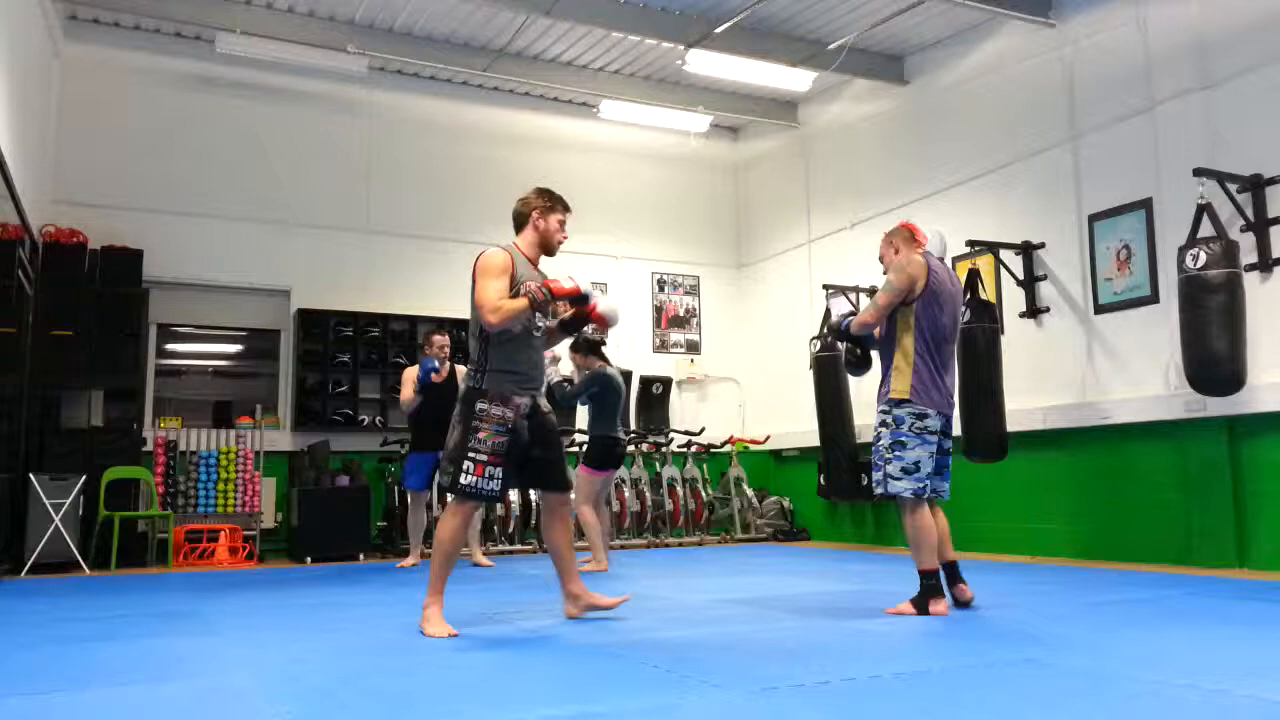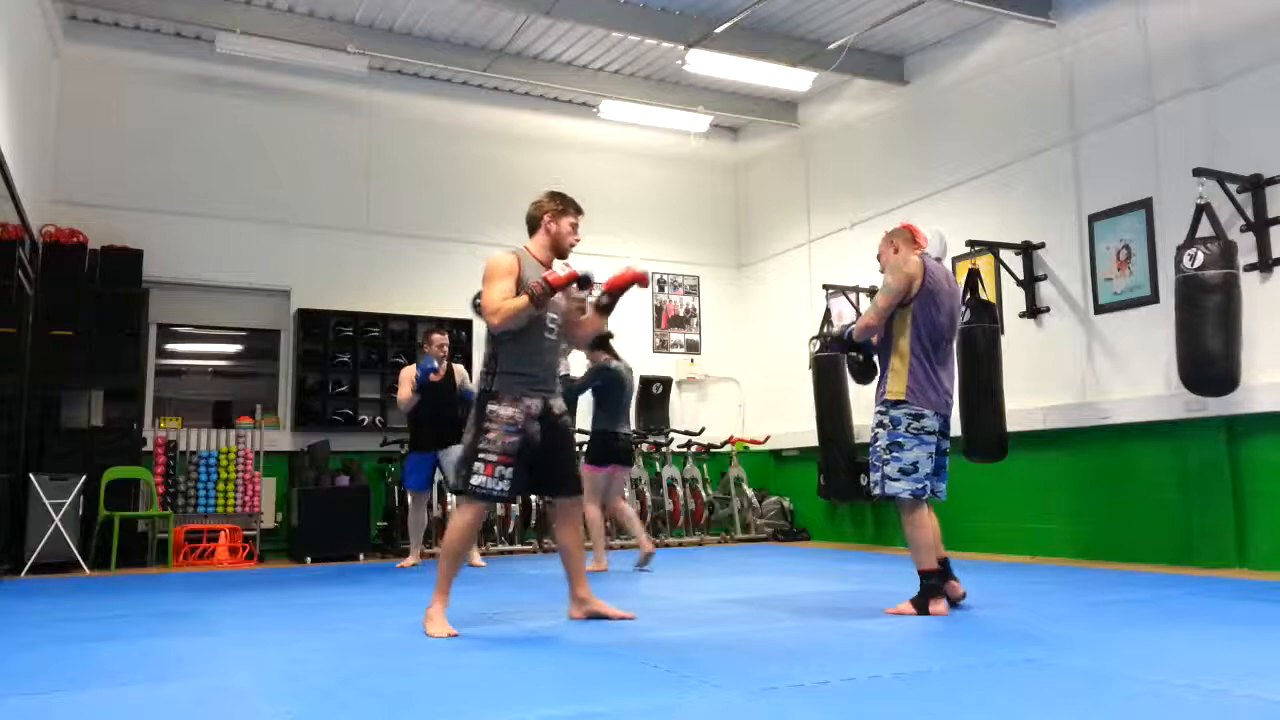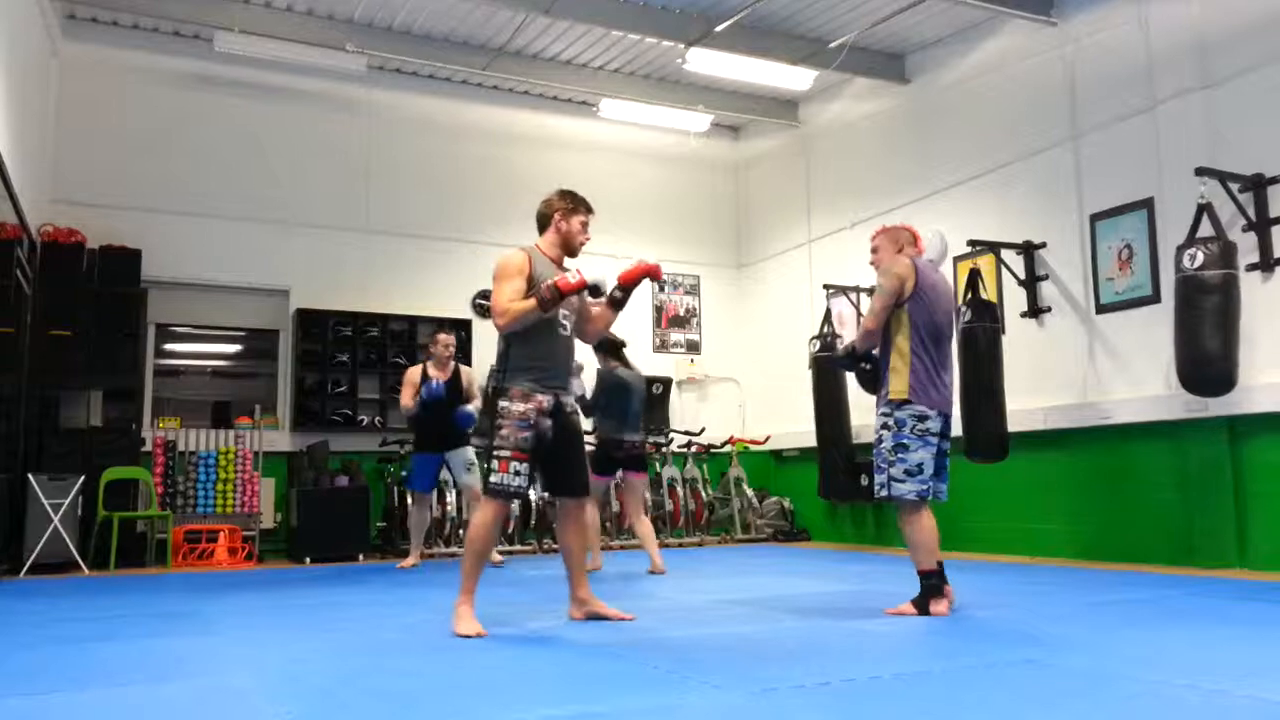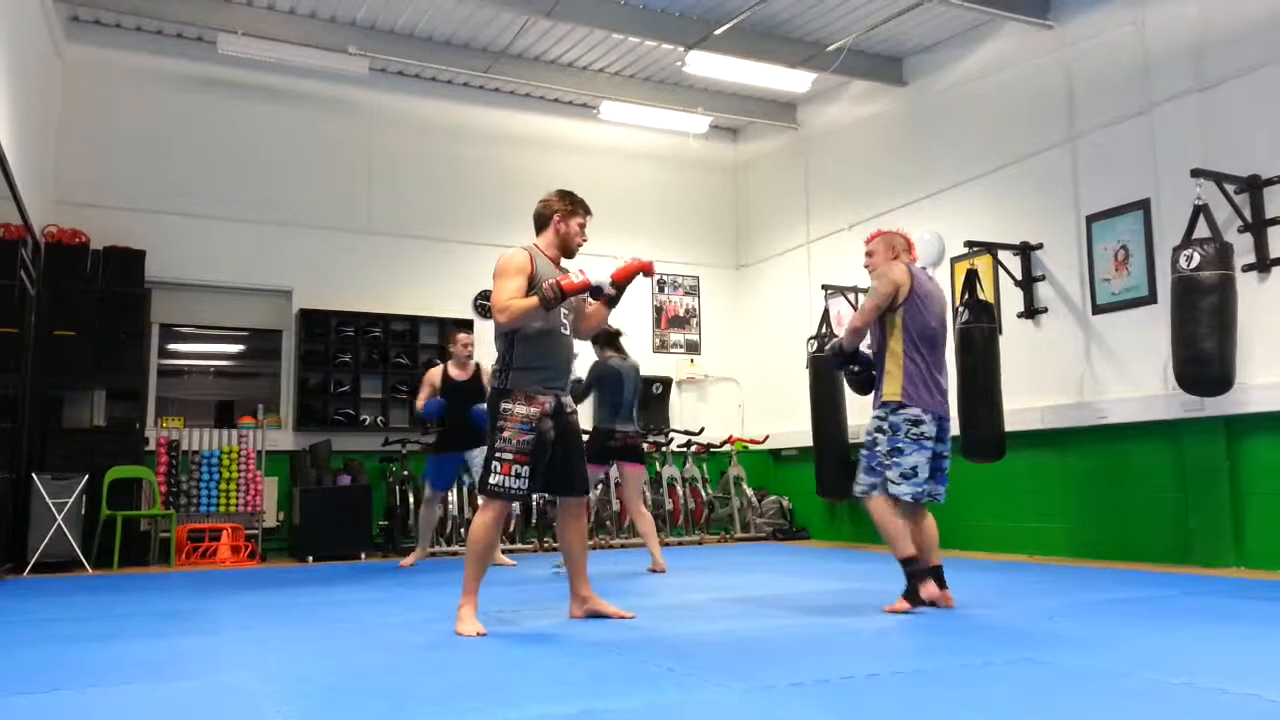
dt=0.2s
person 1, frame 1
left shoulder: (540, 274)
right shoulder: (497, 258)
right elbow: (494, 317)
left wrist: (576, 321)
right wrist: (548, 294)
left hip: (531, 401)
right hip: (492, 399)
left knee: (557, 494)
right knee: (466, 501)
left ankle: (575, 595)
right ankle: (432, 607)
person 1, frame 2
left shoulder: (558, 278)
right shoulder: (508, 262)
left elbow: (577, 337)
right elbow: (496, 318)
left wrist: (610, 297)
right wrist: (545, 289)
left hip: (548, 403)
right hip: (505, 400)
left knee: (569, 499)
right knee: (476, 502)
left ankle: (581, 598)
right ankle: (437, 605)
person 1, frame 3
left shoulder: (568, 276)
right shoulder: (519, 260)
left elbow: (590, 332)
right elbow: (503, 318)
left wrist: (623, 290)
right wrist: (555, 292)
left hip: (559, 400)
right hip: (518, 395)
left knee: (574, 499)
right knee: (497, 498)
left ankle: (581, 599)
right ankle: (465, 604)
person 1, frame 4
left shoulder: (563, 272)
right shoulder: (518, 259)
left elbow: (588, 326)
right elbow: (503, 314)
left wrist: (619, 284)
right wrist: (558, 291)
left hip: (557, 400)
right hip: (519, 398)
left knee: (574, 498)
right knee: (499, 500)
left ankle: (582, 597)
right ankle: (467, 606)
person 2, frame 1
left shoulder: (910, 264)
right shoulder: (947, 277)
left elbow: (868, 319)
left wrist: (845, 325)
right wrist: (873, 337)
left hip: (908, 398)
right hip: (936, 400)
left knee: (910, 497)
right knee: (925, 496)
left ankle: (930, 594)
right ankle: (955, 581)
person 2, frame 2
left shoulder: (907, 264)
right shoulder: (945, 277)
left elbow: (871, 322)
left wrist: (851, 338)
right wrist: (873, 344)
left hip: (905, 398)
right hip: (935, 399)
left knee: (908, 498)
right knee: (917, 496)
left ankle: (931, 594)
right ankle: (946, 577)
person 2, frame 3
left shoulder: (900, 267)
right shoulder: (937, 279)
left elbow: (871, 325)
left wrist: (855, 353)
right wrist: (873, 359)
left hip: (907, 399)
right hip: (936, 401)
left knee: (902, 498)
right knee: (915, 498)
left ankle: (932, 594)
right ankle: (938, 584)
person 2, frame 4
left shoulder: (894, 273)
right shoulder: (930, 286)
left elbow: (858, 325)
left wrist: (844, 349)
right wrist: (867, 361)
left hip: (902, 403)
right hip: (933, 405)
left knee: (876, 492)
right knee: (914, 500)
left ankle: (920, 579)
right ankle: (937, 585)
person 3, frame 1
left shoulder: (598, 376)
right shoulder: (614, 373)
left elbow: (564, 399)
right elbow: (585, 398)
left wrist: (551, 369)
right wrist: (565, 377)
left hip: (603, 443)
right hip: (616, 444)
left knee: (583, 503)
right knee: (597, 501)
left ankle: (600, 560)
right ankle: (600, 553)
person 3, frame 2
left shoulder: (602, 369)
right shoulder: (625, 368)
left elbow: (571, 390)
left hip: (604, 438)
right hip: (624, 439)
left knee: (591, 501)
right knee: (615, 500)
left ankle: (600, 560)
right ankle: (645, 544)
person 3, frame 3
left shoulder: (608, 377)
right shoulder: (637, 377)
left elbow: (589, 410)
left wrist: (575, 382)
left hip: (611, 446)
right hip: (636, 448)
left knee: (590, 501)
right knee: (636, 512)
left ankle: (595, 558)
right ankle: (657, 562)
person 3, frame 4
left shoulder: (601, 367)
right shoulder: (633, 366)
left elbow: (578, 397)
left hip: (604, 437)
right hip: (631, 438)
right knee: (636, 505)
right ankle: (658, 560)
person 4, frame 1
left shoulder: (460, 371)
right shoulder: (412, 373)
right elbow: (405, 406)
right wrist: (421, 389)
right hip: (422, 445)
right knee: (417, 498)
left ankle: (476, 552)
right ankle: (414, 553)
person 4, frame 2
left shoulder: (458, 371)
right shoulder: (409, 372)
left elbow: (471, 400)
right elbow: (403, 405)
left wrist: (469, 401)
right wrist: (420, 386)
left hip: (451, 442)
right hip: (421, 444)
right knee: (418, 498)
left ankle: (472, 551)
right ankle: (415, 553)
person 4, frame 3
left shoulder: (464, 373)
right shoulder: (415, 373)
left elbow: (475, 400)
right elbow: (405, 408)
left wrist: (471, 411)
right wrist: (421, 402)
left hip: (458, 443)
right hip: (427, 446)
left knee: (474, 492)
right knee: (420, 499)
left ankle: (489, 550)
right ankle: (415, 553)
person 4, frame 4
left shoulder: (485, 373)
right shoulder: (435, 374)
right elbow: (420, 405)
right wrist: (427, 411)
left hip: (478, 443)
right hip: (447, 445)
right knee: (432, 496)
left ankle: (495, 552)
right ankle: (421, 550)
